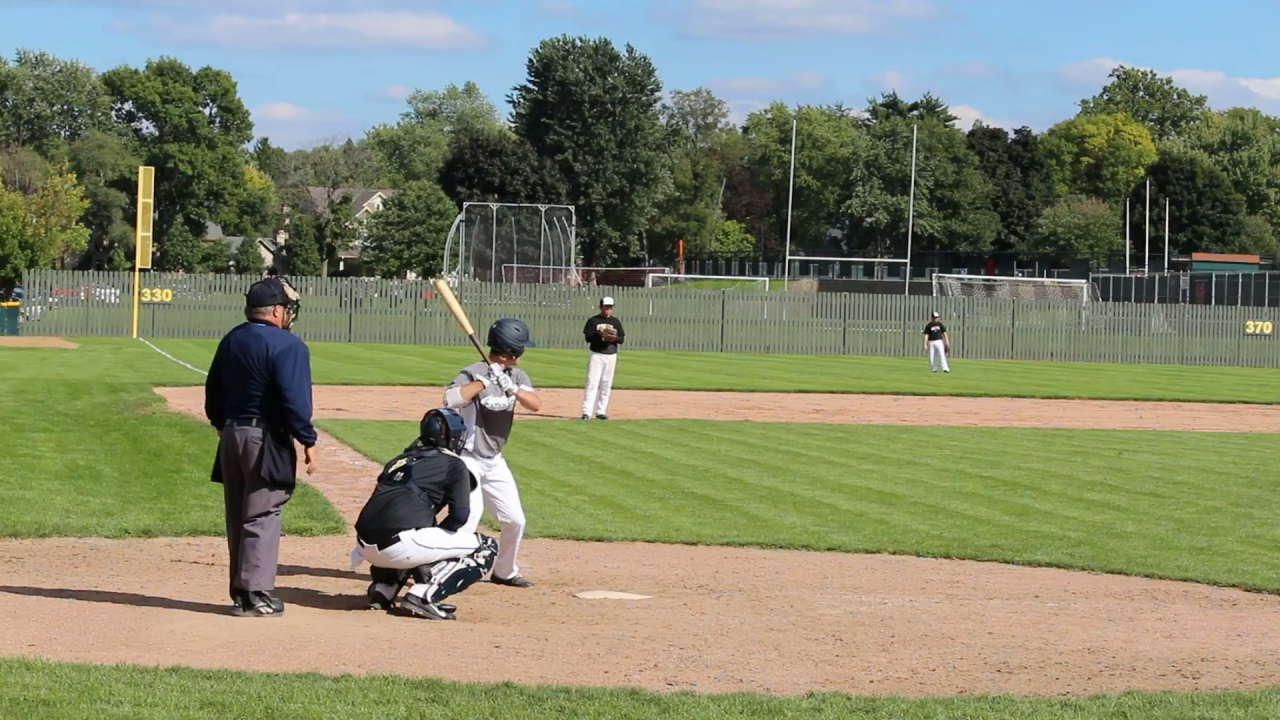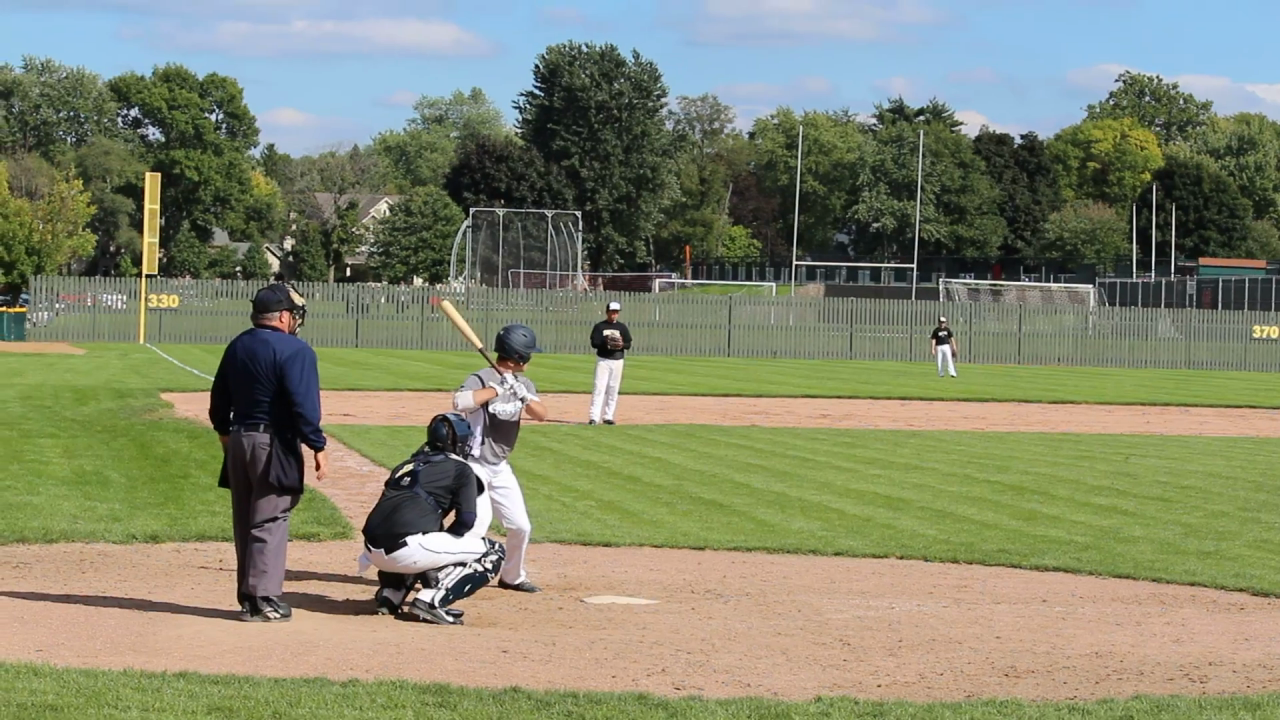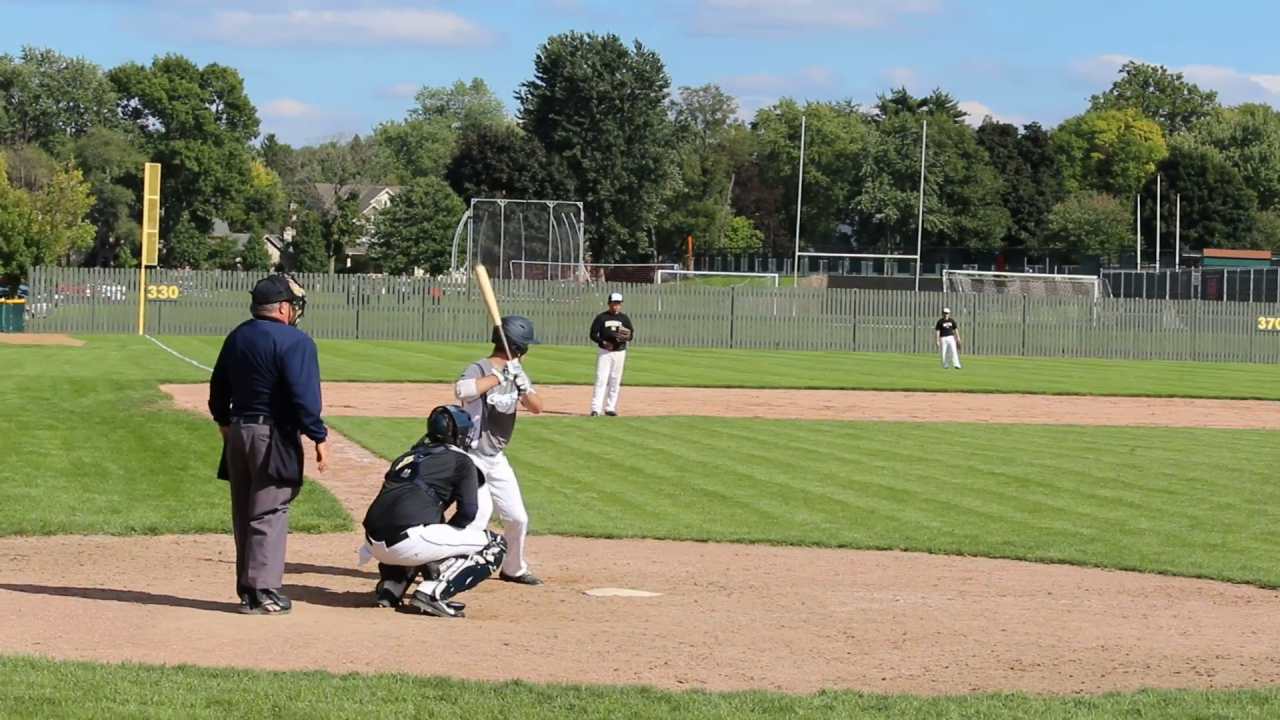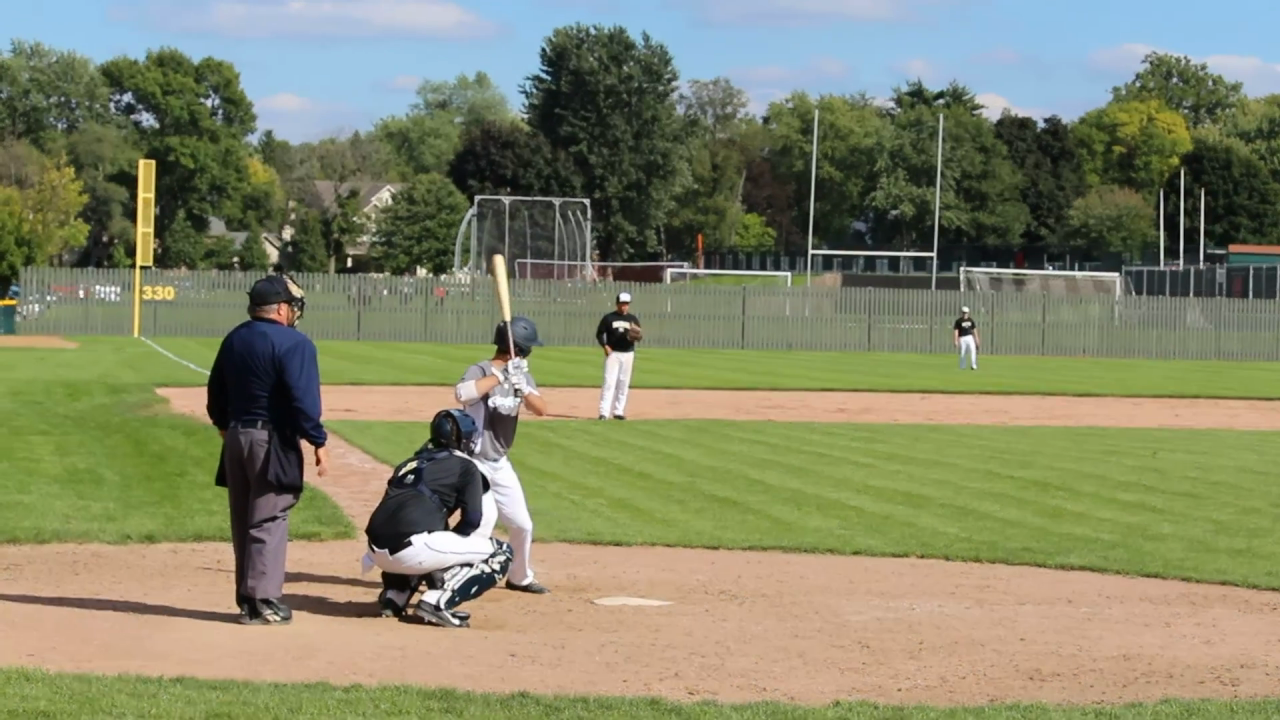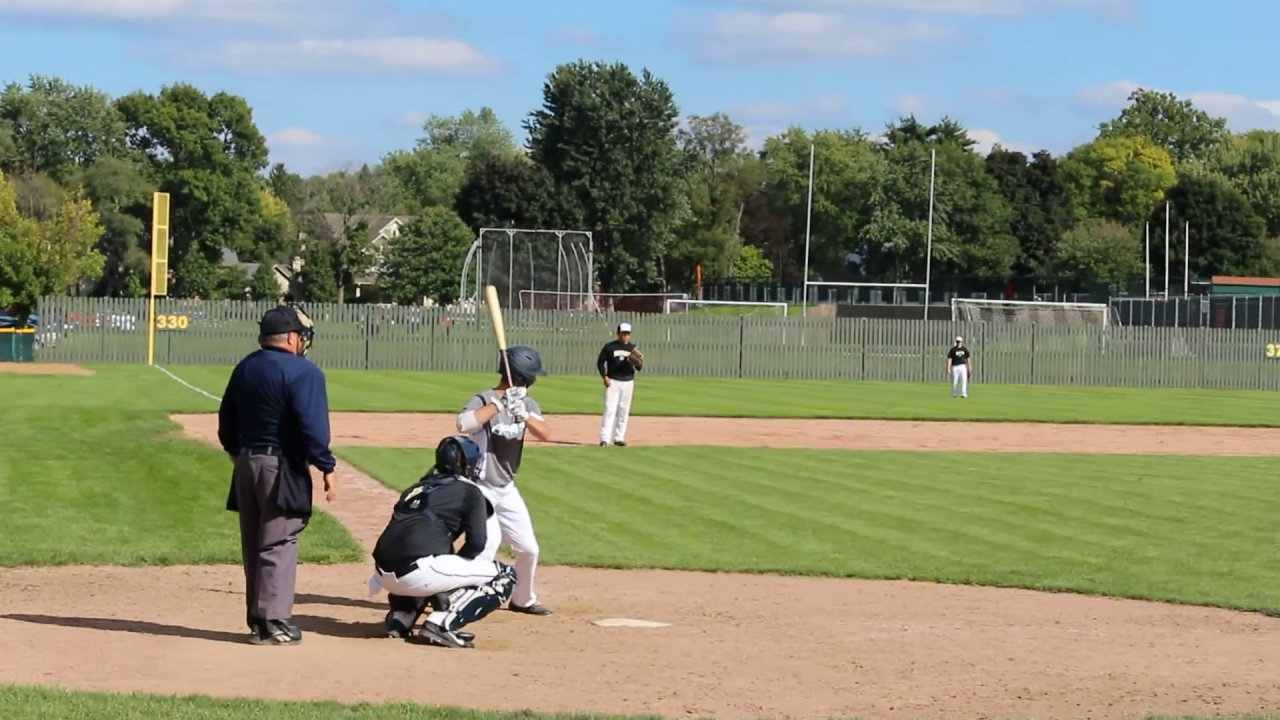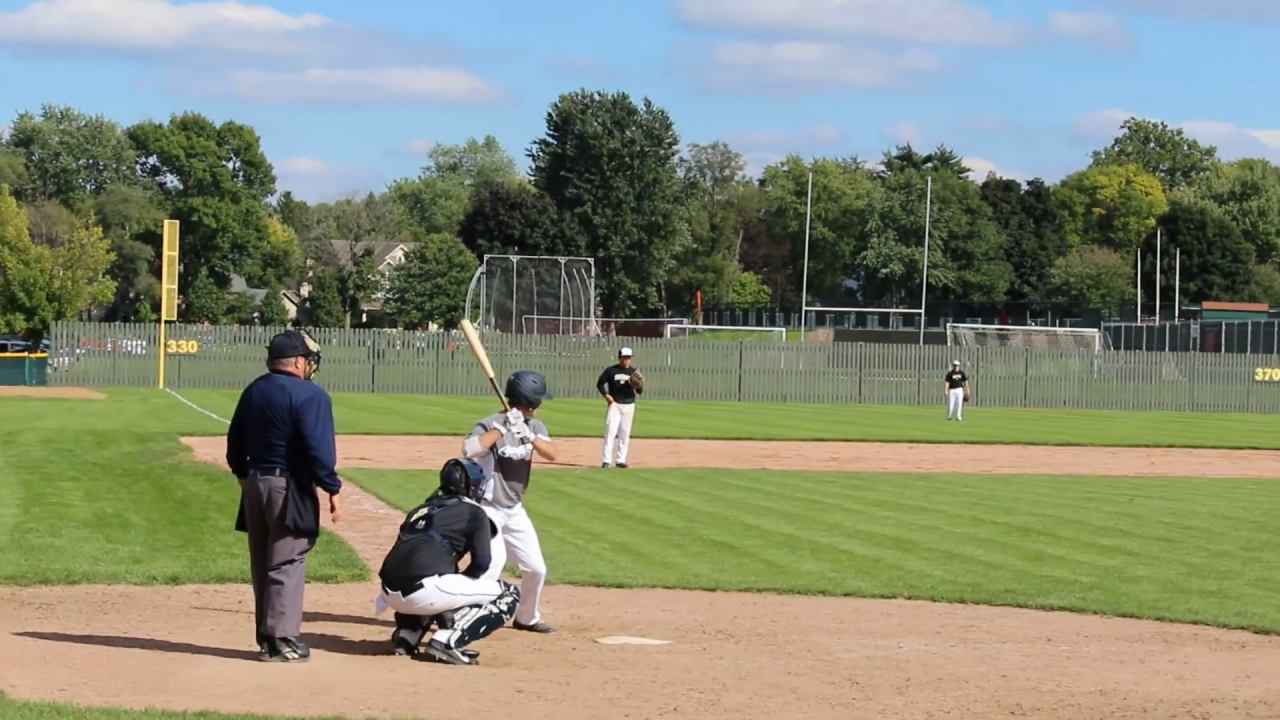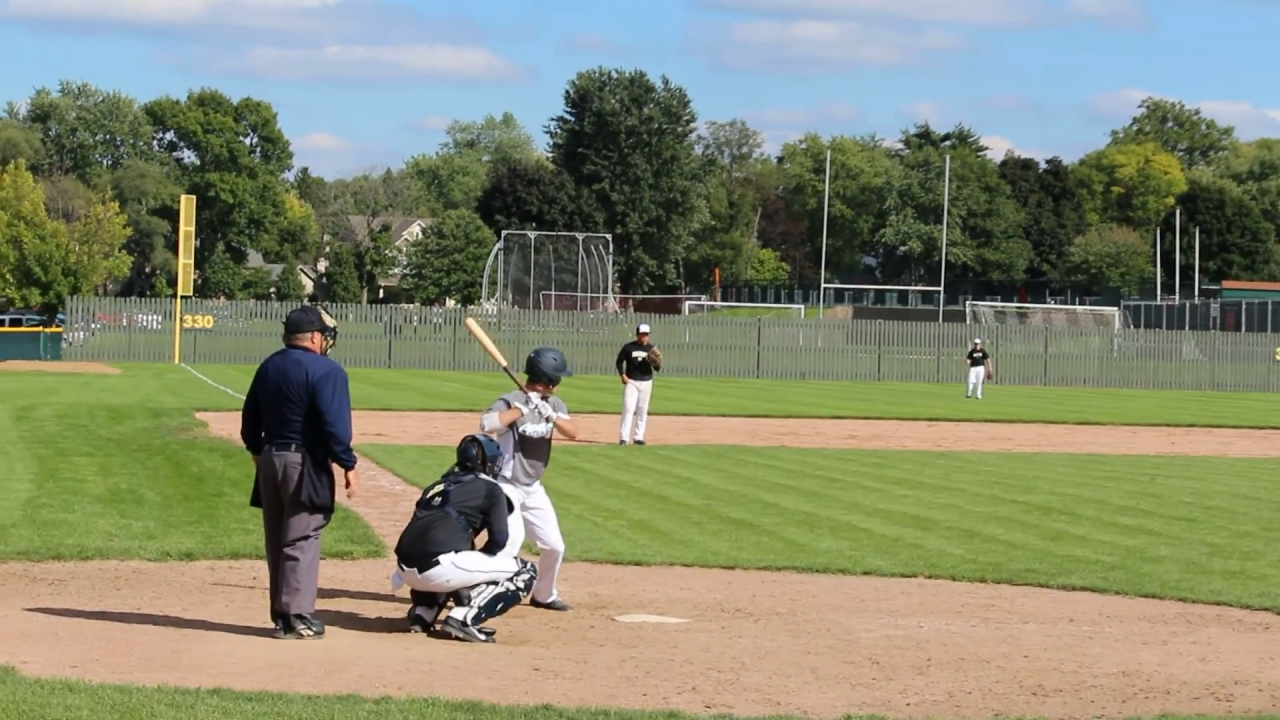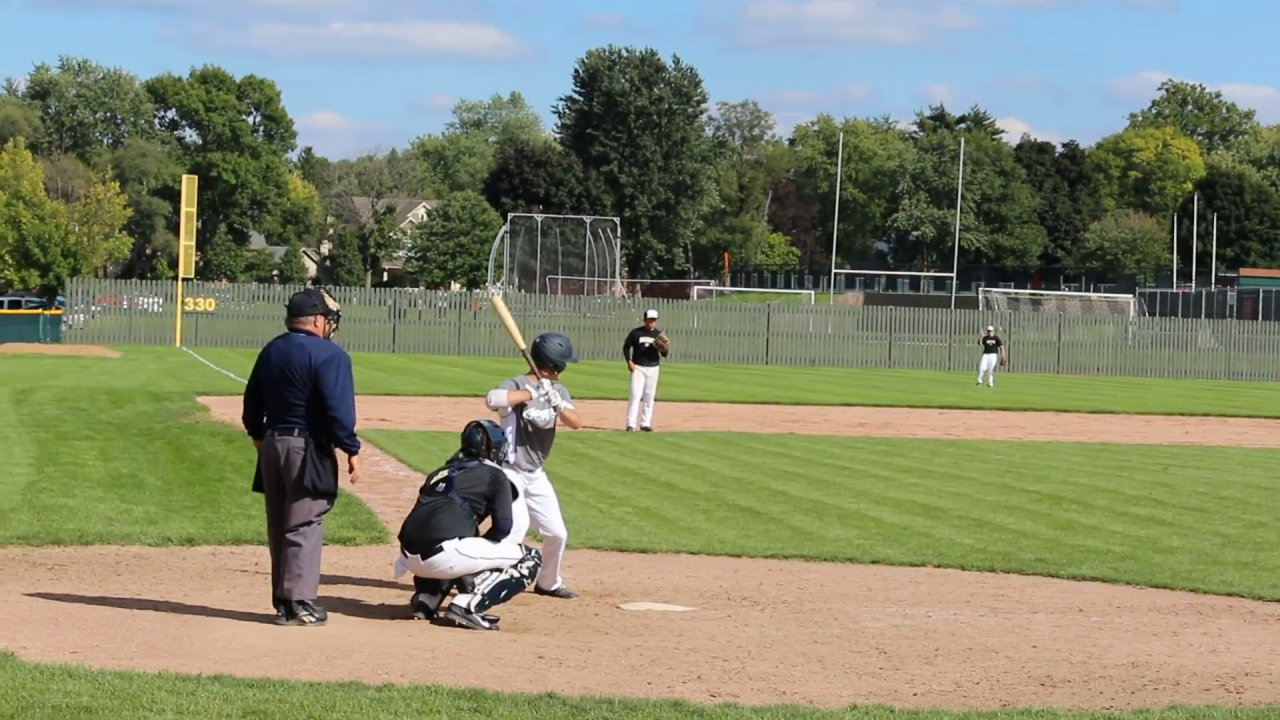
dt=0.2s
person 1, frame 1
left shoulder: (230, 340)
right shoulder: (287, 344)
left elbow: (214, 390)
right elbow: (295, 399)
right wrist: (308, 442)
left hip: (232, 436)
right hip: (266, 438)
left knee: (238, 516)
right knee: (262, 515)
left ankle: (241, 591)
right ankle: (255, 595)
person 1, frame 2
left shoulder: (236, 346)
right shoulder: (295, 350)
left elbow: (219, 396)
right elbow: (304, 404)
left wrist: (225, 432)
right wrist: (317, 446)
left hip: (239, 442)
right hip: (274, 445)
left knee: (245, 521)
right knee: (270, 522)
left ankle: (248, 596)
right ankle: (263, 599)
person 1, frame 3
left shoulder: (236, 337)
right shoulder: (294, 340)
left elbow: (218, 388)
right elbow: (304, 394)
left wrist: (225, 422)
right wrist: (318, 437)
left hip: (238, 433)
right hip: (273, 436)
left knee: (245, 513)
right knee: (269, 514)
left ankle: (248, 589)
right ankle: (263, 593)
person 1, frame 4
left shoulder: (233, 339)
right shoulder: (294, 343)
left elbow: (215, 391)
right elbow: (303, 398)
left wrist: (225, 427)
right wrist: (318, 442)
left hip: (236, 438)
right hip: (273, 441)
left knee: (243, 521)
right knee: (269, 521)
left ankle: (248, 598)
right ankle: (263, 602)
person 1, frame 5
left shoulder: (244, 368)
right shoulder: (303, 371)
left elbow: (227, 417)
right elbow: (312, 425)
left wrist: (236, 452)
right wrist: (326, 467)
left hip: (247, 464)
right hip: (282, 466)
left knee: (254, 544)
right knee: (279, 544)
left ankle: (258, 619)
right ankle: (273, 622)
person 1, frame 6
left shoulder: (252, 391)
right shoulder: (310, 395)
left elbow: (235, 439)
right elbow: (319, 447)
left wrist: (244, 474)
right wrist: (332, 489)
left hip: (255, 485)
right hip: (290, 488)
left knee: (263, 564)
right knee: (287, 564)
left ankle: (268, 637)
right ankle: (282, 641)
person 1, frame 7
left shoulder: (268, 366)
right shoulder: (326, 370)
left elbow: (250, 415)
right elbow: (335, 423)
left wrist: (257, 450)
right wrist: (348, 465)
left hip: (270, 460)
right hip: (305, 464)
left knee: (278, 540)
right knee: (302, 540)
left ankle: (282, 614)
right ankle: (296, 618)
person 1, frame 8
left shoulder: (270, 351)
right shoulder: (329, 354)
left elbow: (252, 399)
right elbow: (338, 408)
left wrist: (258, 435)
right wrist: (351, 449)
left hip: (272, 446)
right hip: (308, 449)
left knee: (280, 526)
right knee: (304, 526)
left ankle: (284, 599)
right ankle: (298, 603)
person 2, frame 1
left shoulder: (516, 376)
right shoulder: (473, 372)
left elbow: (536, 405)
right elbow: (449, 399)
left wrist: (513, 389)
right wrist: (485, 382)
left hip: (495, 461)
right hip: (467, 459)
left knee: (515, 519)
right knee: (466, 519)
left ankle: (504, 571)
person 2, frame 2
left shoulder: (523, 383)
right shoulder: (481, 378)
left elbow: (542, 415)
right elbow: (459, 403)
left wrist: (525, 398)
right wrist: (498, 387)
left hip: (500, 467)
right hip: (473, 465)
left knee: (520, 525)
right knee: (477, 524)
left ankle: (512, 577)
person 2, frame 3
left shoulder: (518, 373)
right shoulder: (479, 368)
left elbow: (537, 408)
right elbow: (461, 391)
left wrist: (525, 389)
right wrist: (500, 375)
left hip: (496, 458)
right hip: (470, 457)
left knee: (517, 517)
right knee: (478, 515)
left ankle: (513, 569)
person 2, frame 4
left shoulder: (522, 375)
right shoulder: (481, 371)
left elbow: (541, 409)
right elbow: (462, 394)
left wrist: (524, 390)
right wrist: (501, 376)
left hip: (500, 463)
right hip: (473, 462)
left knee: (522, 524)
right knee: (482, 522)
left ankle: (520, 578)
person 2, frame 5
left shoulder: (527, 403)
right shoulder: (484, 399)
left elbow: (544, 434)
right elbow: (463, 424)
left wrist: (522, 414)
right wrist: (500, 403)
left hip: (507, 489)
right hip: (480, 489)
left knee: (528, 548)
left ankle: (522, 599)
person 2, frame 6
left shoulder: (534, 426)
right shoulder: (490, 424)
left elbow: (552, 454)
right elbow: (468, 449)
left wrist: (528, 437)
right wrist: (502, 429)
left hip: (515, 510)
right hip: (488, 509)
left knee: (536, 568)
left ankle: (526, 617)
person 2, frame 7
left shoulder: (554, 403)
right shoulder: (510, 401)
left elbow: (573, 433)
right elbow: (486, 424)
left wrist: (551, 415)
right wrist: (523, 408)
left hip: (534, 488)
right hip: (506, 487)
left knee: (554, 546)
right knee: (510, 543)
left ankle: (544, 595)
person 2, frame 8
left shoulder: (558, 390)
right shoulder: (516, 385)
left elbow: (576, 423)
right elbow: (492, 400)
left wrist: (559, 405)
right wrist: (533, 391)
left hip: (536, 474)
right hip: (509, 472)
left knee: (557, 532)
right knee: (514, 529)
left ankle: (548, 582)
person 3, frame 1
left shoulder: (401, 460)
right shoulder: (454, 464)
right elbow: (460, 515)
right wrist: (438, 534)
left hip: (367, 545)
right hip: (399, 543)
right knee: (486, 548)
left ankle: (382, 589)
right ankle: (424, 596)
person 3, frame 2
left shoulder: (407, 465)
right shoulder: (460, 469)
right elbow: (466, 519)
right wrist: (444, 542)
left hip: (375, 550)
right hip: (405, 548)
right knee: (493, 553)
left ankle: (390, 594)
right ankle: (431, 601)
person 3, frame 3
left shoulder: (407, 457)
right shoulder: (461, 461)
right elbow: (468, 511)
right wrist: (446, 533)
left hip: (376, 542)
right hip: (406, 539)
right knee: (494, 545)
left ankle: (390, 587)
right ankle: (433, 593)
person 3, frame 4
left shoulder: (410, 463)
right shoulder: (465, 466)
right elbow: (472, 519)
right wrist: (451, 540)
left hip: (379, 550)
right hip: (410, 548)
right knee: (501, 553)
left ankle: (393, 596)
right ankle: (437, 603)
person 3, frame 5
left shoulder: (416, 488)
right shoulder: (470, 491)
right elbow: (477, 542)
right wrist: (456, 563)
left hip: (385, 572)
right hip: (416, 571)
right knee: (504, 576)
left ankle: (400, 617)
right ankle: (442, 623)
person 3, frame 6
left shoulder: (422, 509)
right shoulder: (474, 512)
right elbow: (482, 562)
right wrist: (462, 583)
left hip: (392, 592)
right hip: (422, 590)
right knee: (508, 595)
left ankle: (406, 635)
right ankle: (447, 642)
person 3, frame 7
left shoulder: (438, 485)
right shoulder: (490, 489)
right elbow: (499, 539)
right wrist: (478, 560)
left hip: (408, 569)
right hip: (438, 566)
right knee: (525, 572)
left ankle: (422, 612)
right ankle: (464, 619)
person 3, frame 8
left shoulder: (442, 472)
right shoulder: (494, 475)
right elbow: (503, 526)
right wrist: (481, 545)
left hip: (411, 555)
right hip: (441, 554)
right knee: (529, 559)
left ankle: (425, 599)
right ankle: (467, 606)
